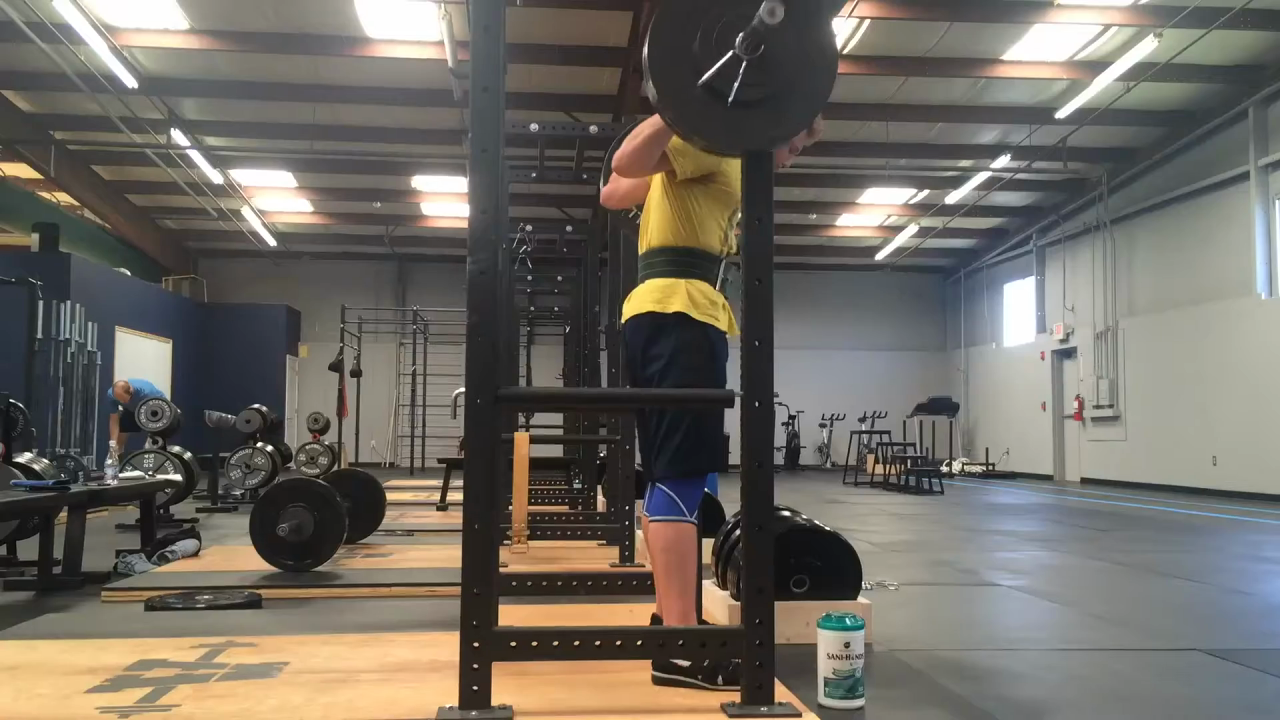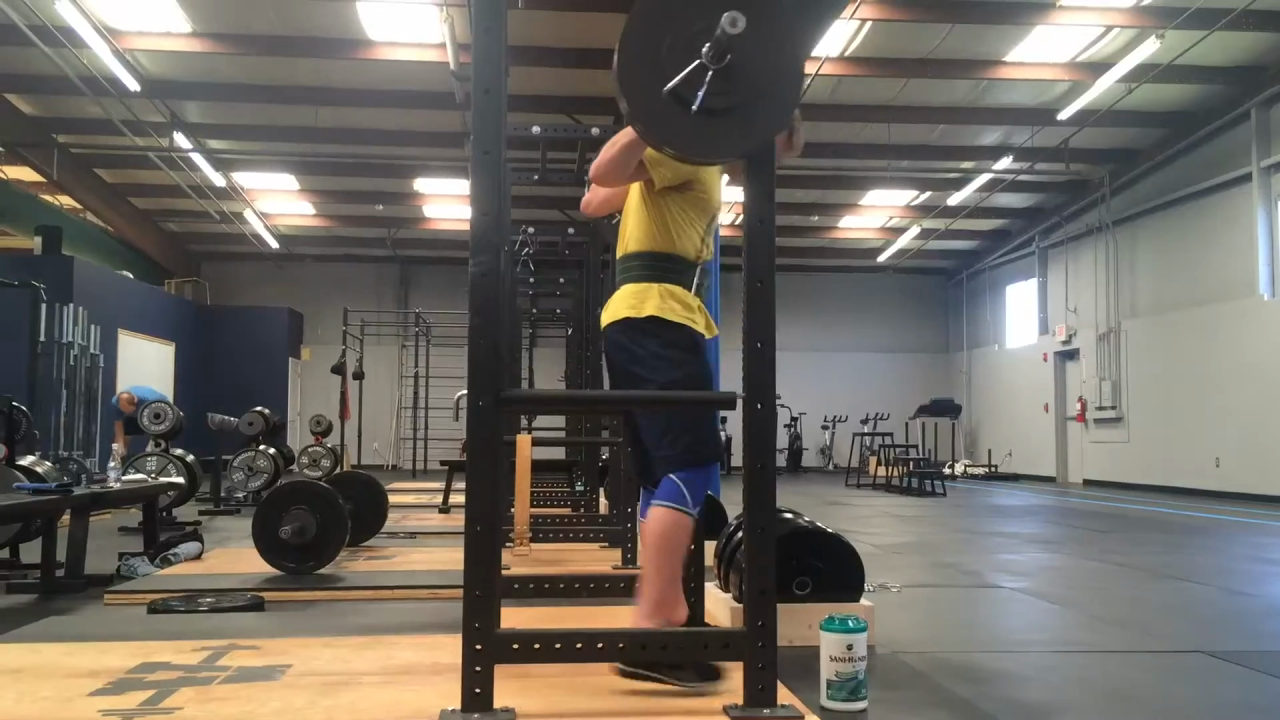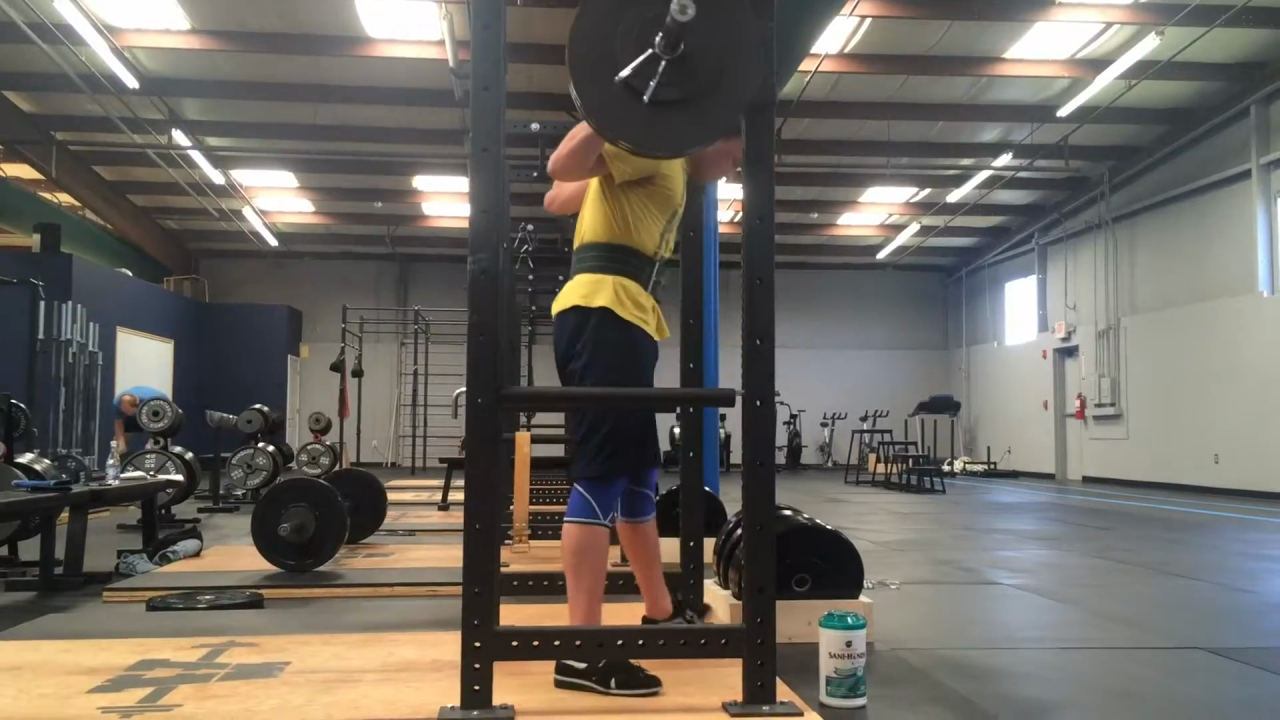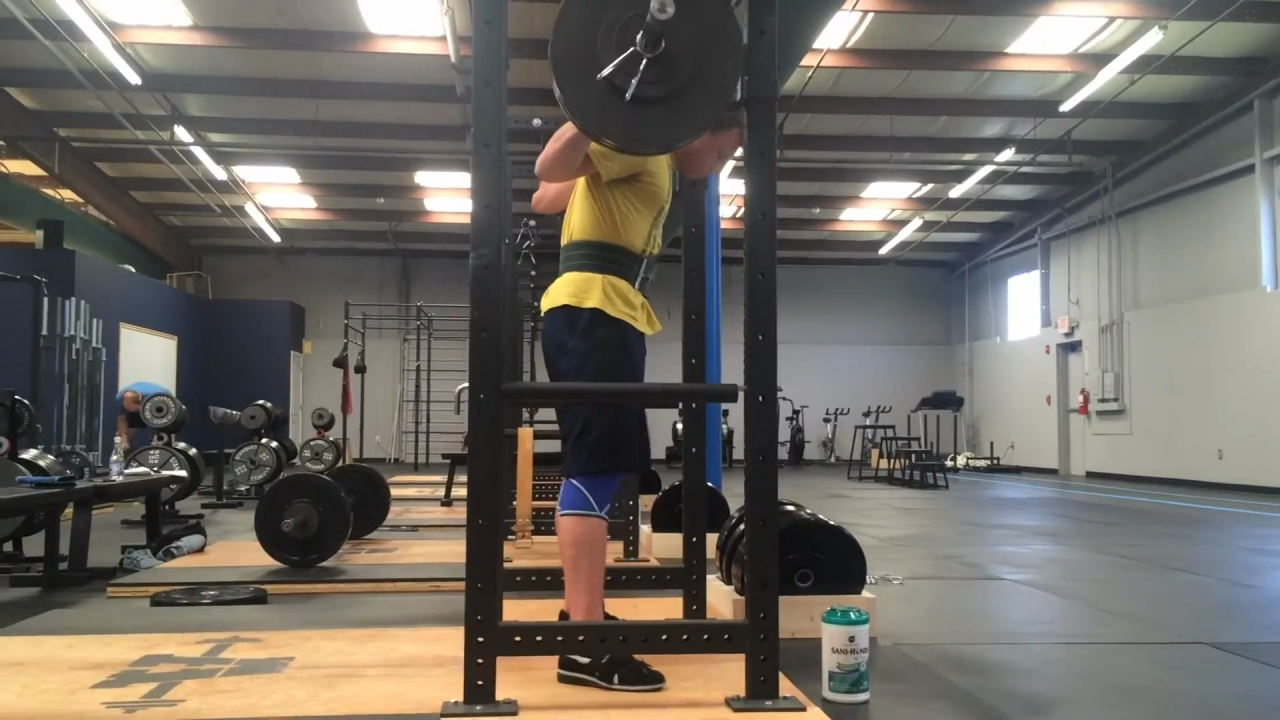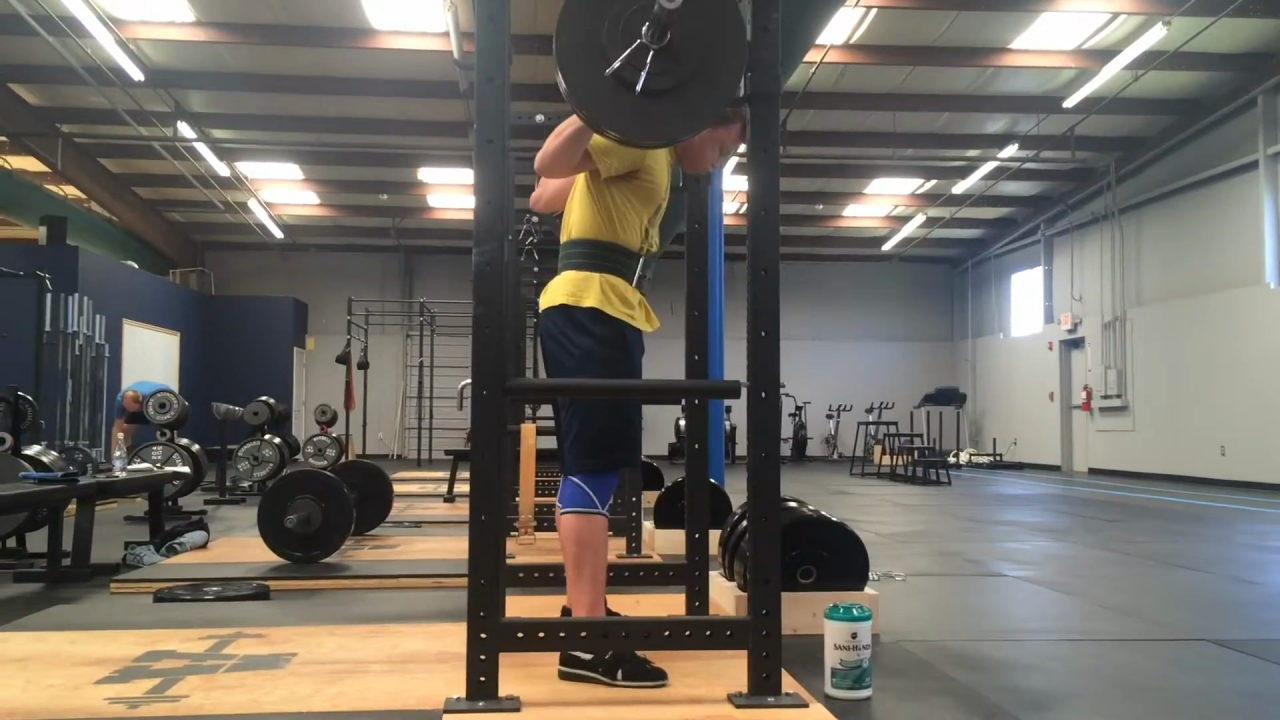
dt=0.4s
person 1, frame 1
left shoulder: (703, 160)
left elbow: (613, 192)
right elbow: (626, 161)
left hip: (660, 317)
right hip: (680, 317)
left knee: (670, 476)
right knee: (681, 476)
left ankle: (671, 618)
right ankle: (680, 648)
person 1, frame 2
left shoulder: (686, 168)
left elbow: (593, 202)
right elbow: (603, 173)
left hip: (646, 324)
right hip: (656, 322)
left knee: (665, 476)
right knee: (690, 470)
left ankle: (670, 618)
right ankle: (648, 633)
person 1, frame 3
left shoulder: (658, 166)
left elbow: (557, 198)
right elbow: (561, 165)
left hip: (618, 320)
right hip: (604, 314)
left knee: (636, 474)
right knee: (603, 476)
left ankle: (661, 611)
right ankle: (582, 652)
person 1, frame 4
left shoulder: (647, 160)
left elbow: (545, 199)
right elbow: (549, 168)
left hip: (596, 315)
right hip: (594, 312)
left knee: (595, 469)
right knee: (595, 470)
left ankle: (580, 613)
right ankle: (585, 645)
person 1, frame 5
left shoulder: (643, 158)
left elbow: (543, 197)
right elbow: (549, 162)
left hip: (592, 313)
right hip: (591, 310)
left knee: (591, 466)
right knee: (593, 467)
left ankle: (584, 610)
right ankle: (586, 643)
